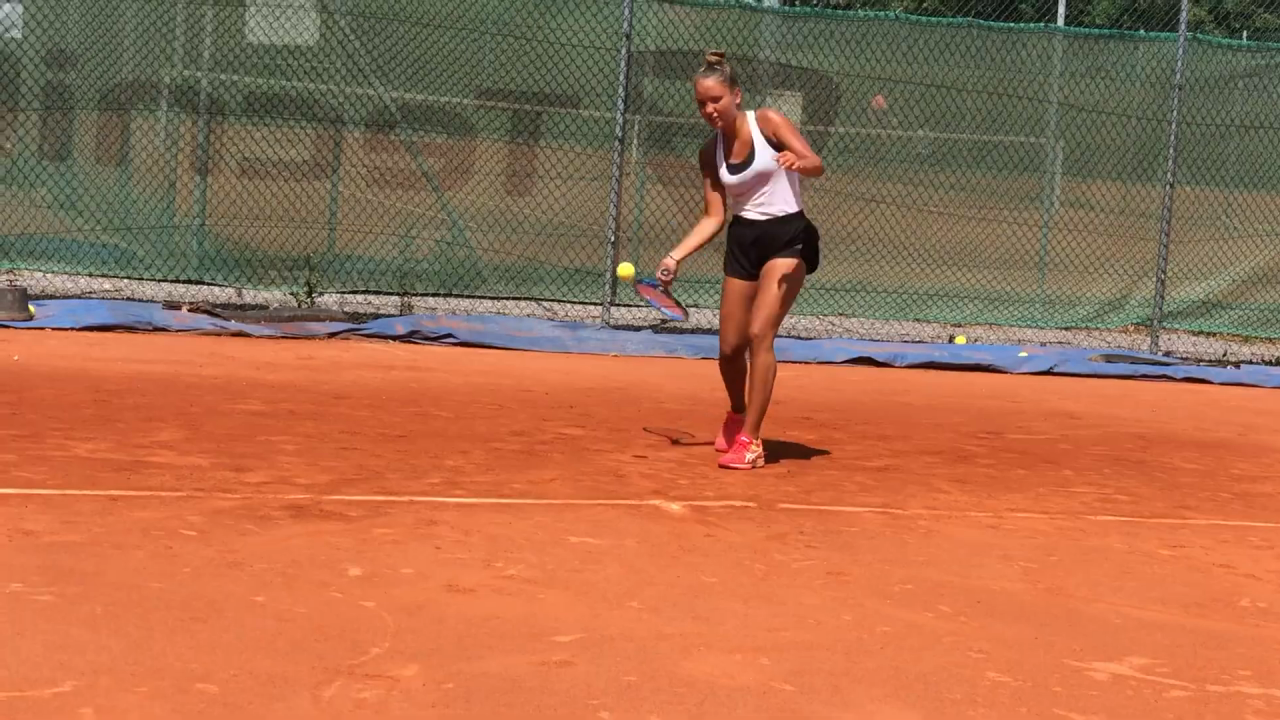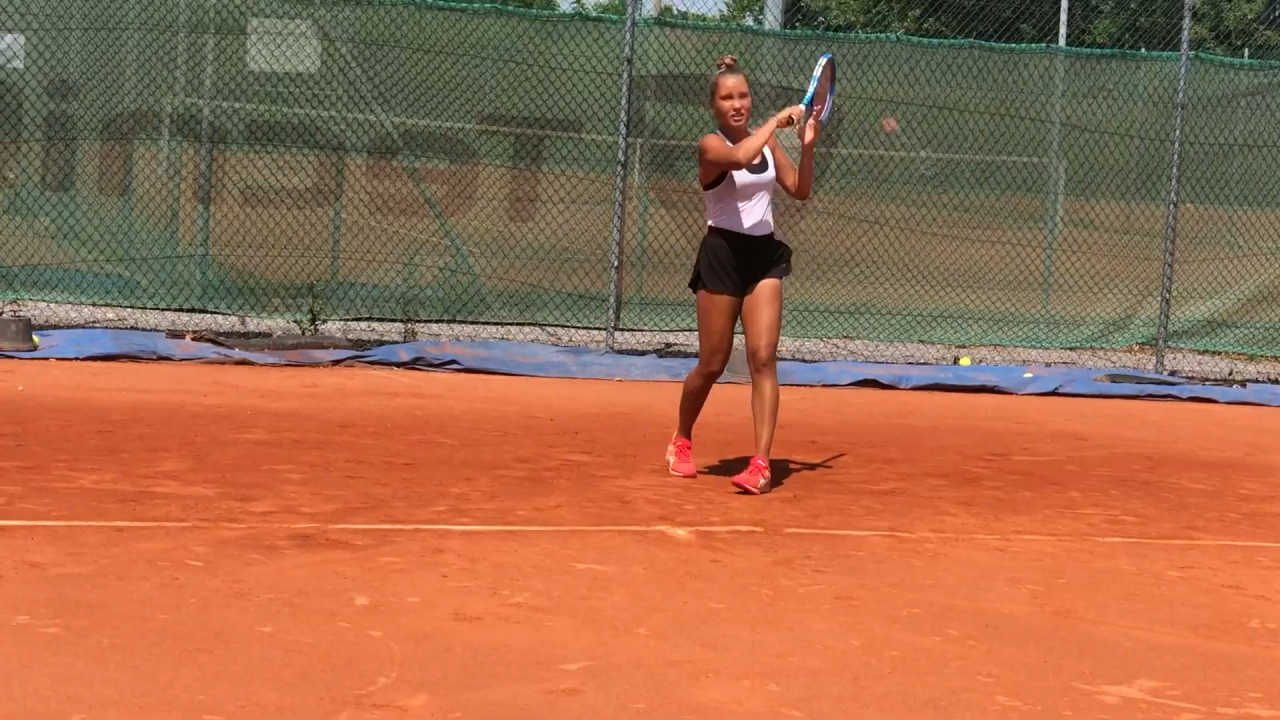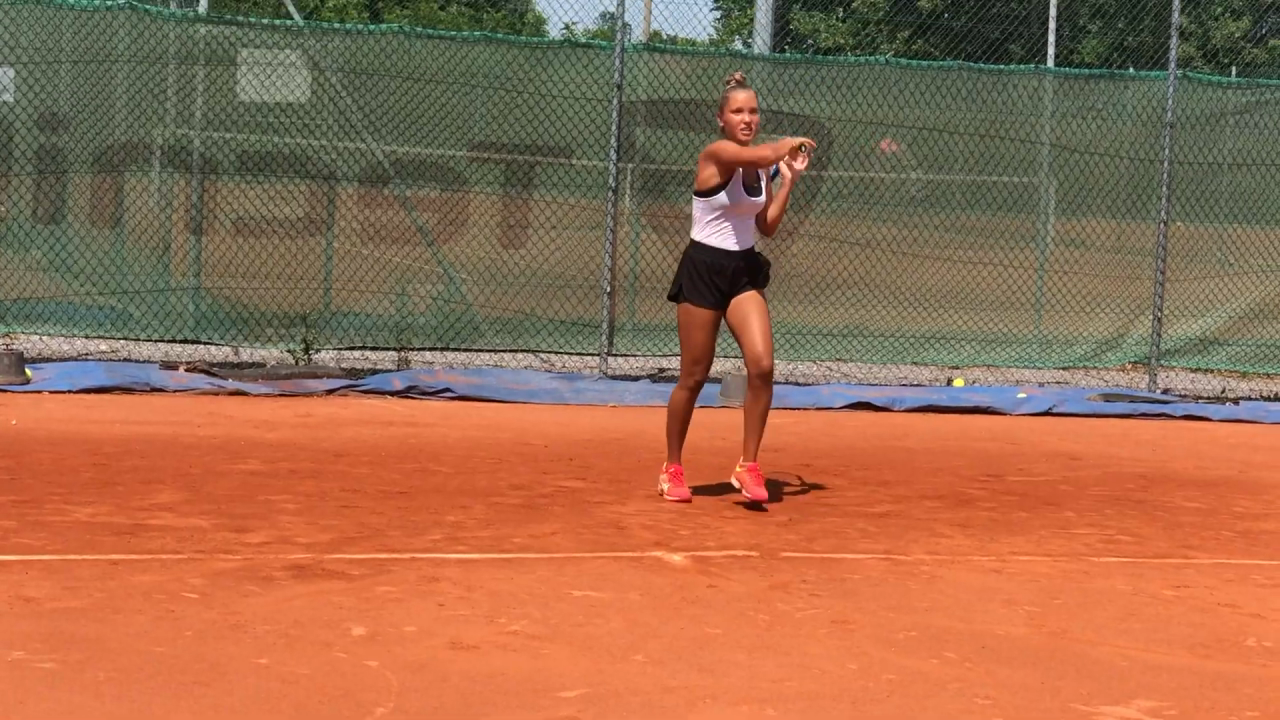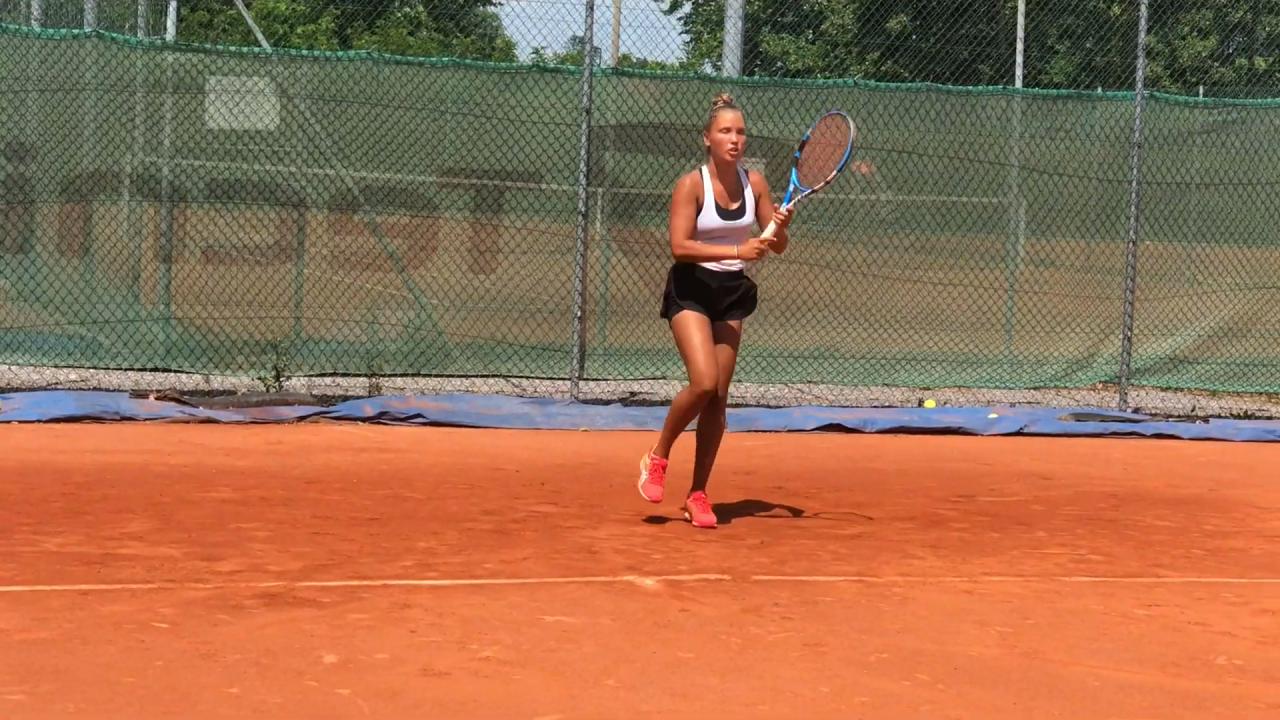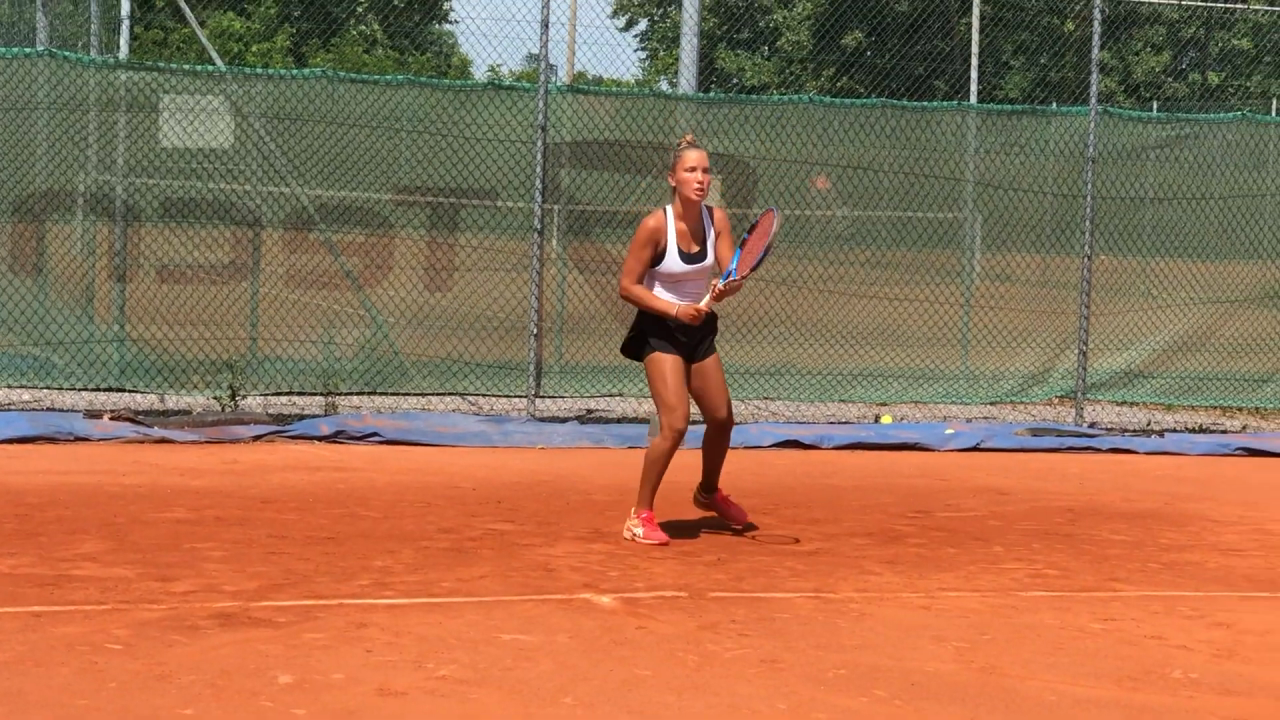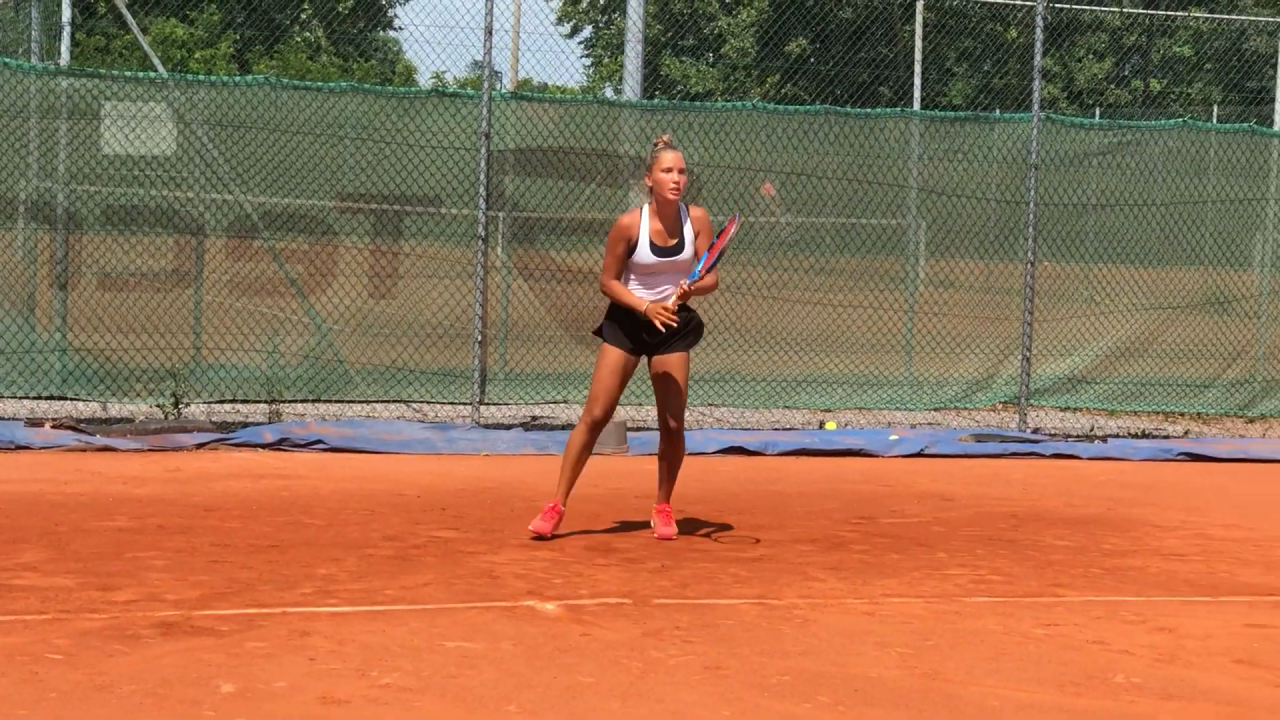
dt=0.3s
person 1, frame 1
left shoulder: (768, 120)
right shoulder: (710, 150)
left elbow: (816, 164)
right elbow: (714, 217)
left wrist: (797, 163)
right wrist: (676, 256)
left hip: (787, 238)
right hip: (744, 241)
left knee: (759, 333)
right knee: (730, 345)
left ankle: (751, 440)
right ankle: (737, 416)
person 1, frame 2
left shoulder: (768, 142)
right shoulder: (711, 146)
left elbow: (801, 192)
right elbow: (741, 157)
left wrist: (808, 145)
right wrist: (782, 119)
left hip: (765, 255)
right hip: (723, 256)
left knee: (763, 358)
right knee: (713, 364)
left ankle: (761, 463)
right ankle: (681, 440)
person 1, frame 3
left shoulder: (758, 164)
right shoulder: (716, 154)
left elbow: (767, 227)
right elbow: (761, 154)
left wrist: (791, 176)
right wrist: (793, 144)
left hip: (744, 270)
right hip: (704, 269)
left knee: (762, 365)
right knee: (694, 378)
left ankle: (748, 467)
right ankle: (672, 469)
person 1, frame 4
left shoulder: (754, 182)
right shoulder: (692, 183)
left elbow: (779, 245)
right elbow: (680, 245)
left wrist: (780, 227)
right wrist: (734, 250)
left hip: (731, 292)
right hip: (691, 288)
left knee: (718, 396)
right knee: (704, 383)
left ankle: (697, 495)
right ankle: (657, 456)
person 1, frame 5
left shoulder: (717, 219)
right shoulder: (654, 225)
left elbow: (731, 276)
right elbow: (627, 286)
left wrist: (723, 290)
right wrist: (674, 310)
left hip: (698, 328)
right hip: (659, 328)
left knee: (723, 419)
right knee: (674, 425)
left ankle: (709, 492)
right ankle: (641, 515)
person 1, frame 6
left shoulder: (698, 218)
right shoulder: (629, 223)
left elbow: (710, 279)
right elbow: (608, 281)
left wrist: (692, 289)
right wrist: (645, 307)
left hip: (674, 326)
right hip: (627, 322)
left knee: (672, 424)
right knee: (595, 415)
left ankle: (662, 507)
right ankle: (556, 506)
